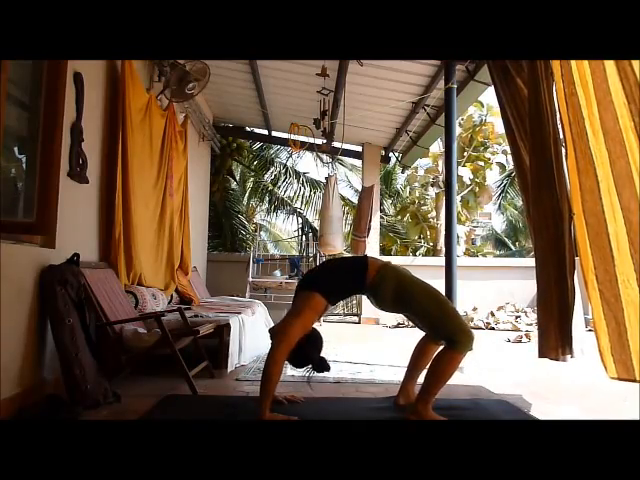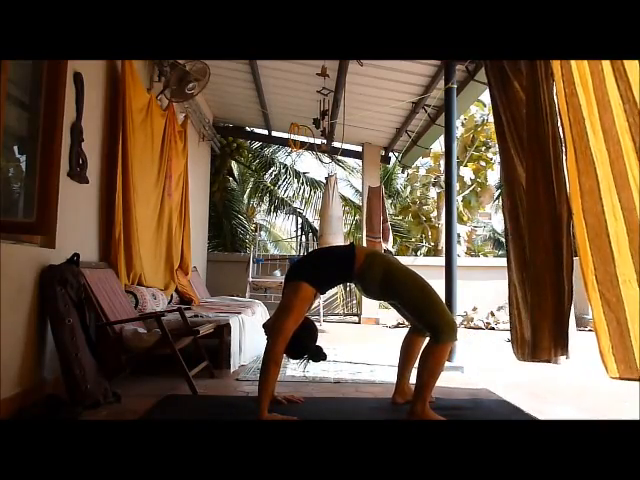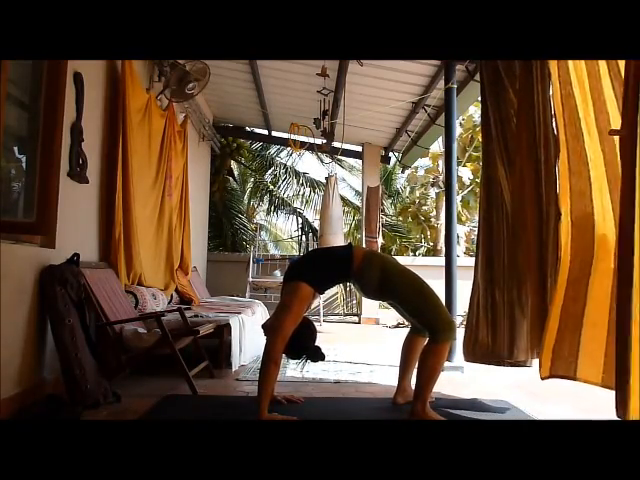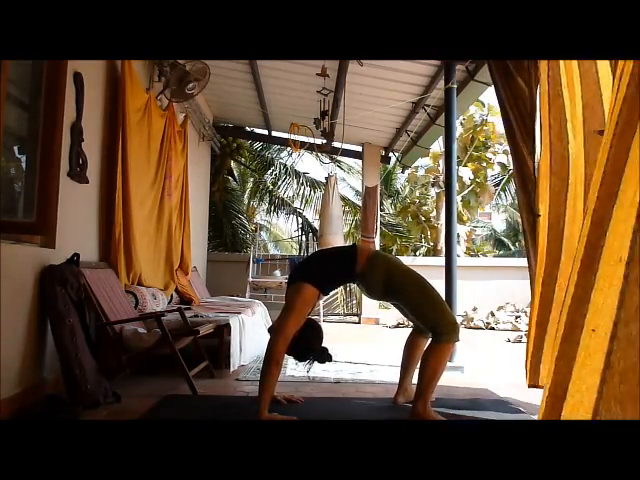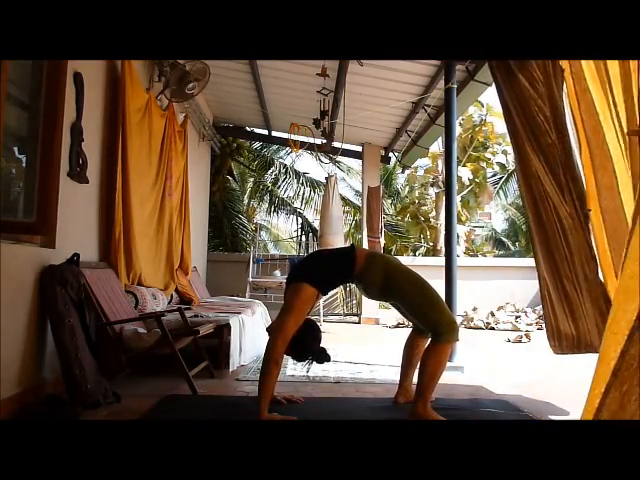
dt=1s
person 1, frame 1
left shoulder: (303, 316)
right shoulder: (301, 315)
left elbow: (274, 359)
right elbow: (276, 357)
left wrist: (265, 414)
right wrist: (268, 405)
left hip: (385, 281)
right hip: (382, 281)
person 1, frame 2
left shoulder: (294, 303)
right shoulder: (293, 302)
left elbow: (273, 355)
right elbow: (274, 353)
left wrist: (263, 414)
right wrist: (267, 405)
left hip: (375, 271)
right hip: (372, 271)
person 1, frame 3
left shoulder: (292, 304)
right shoulder: (292, 302)
left elbow: (272, 356)
right elbow: (273, 354)
left wrist: (263, 413)
right wrist: (266, 404)
right hip: (370, 271)
person 1, frame 4
left shoulder: (298, 304)
left elbow: (274, 357)
right elbow: (275, 355)
left wrist: (263, 413)
right wrist: (267, 404)
right hip: (374, 271)
person 1, frame 5
left shoulder: (296, 303)
left elbow: (273, 356)
right elbow: (275, 354)
left wrist: (263, 413)
right wrist: (266, 403)
left hip: (377, 272)
right hip: (373, 272)
